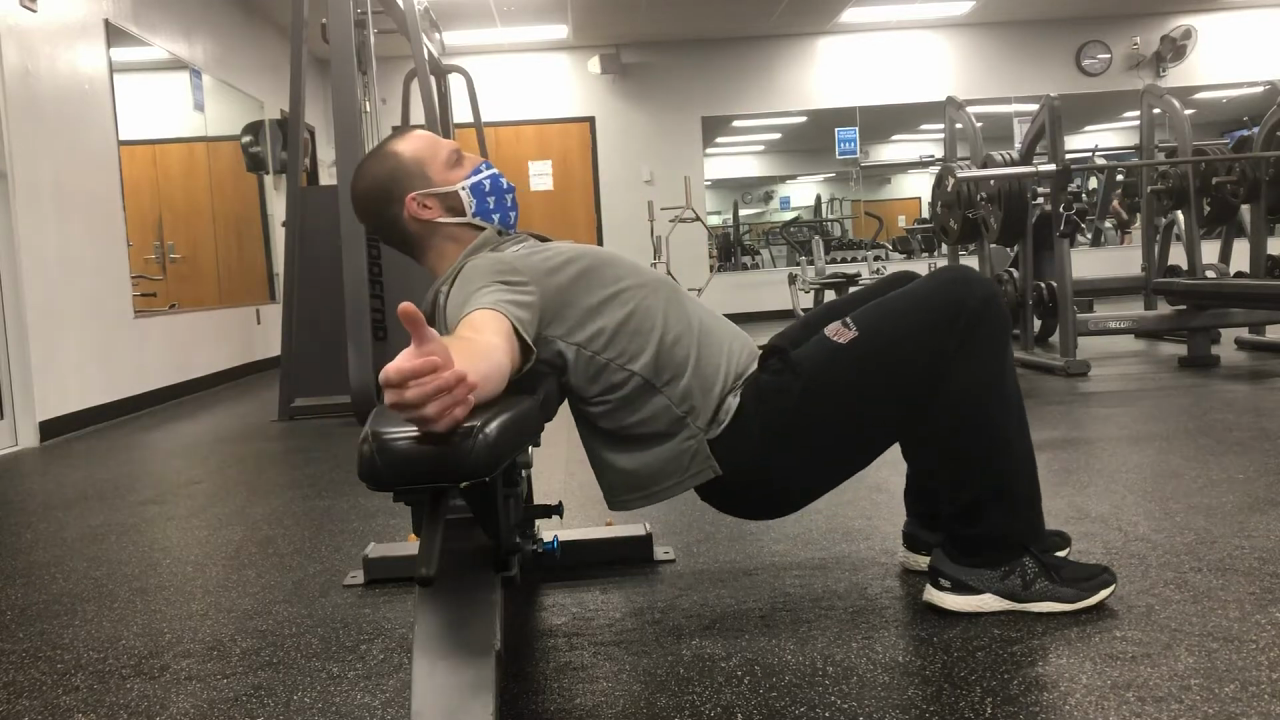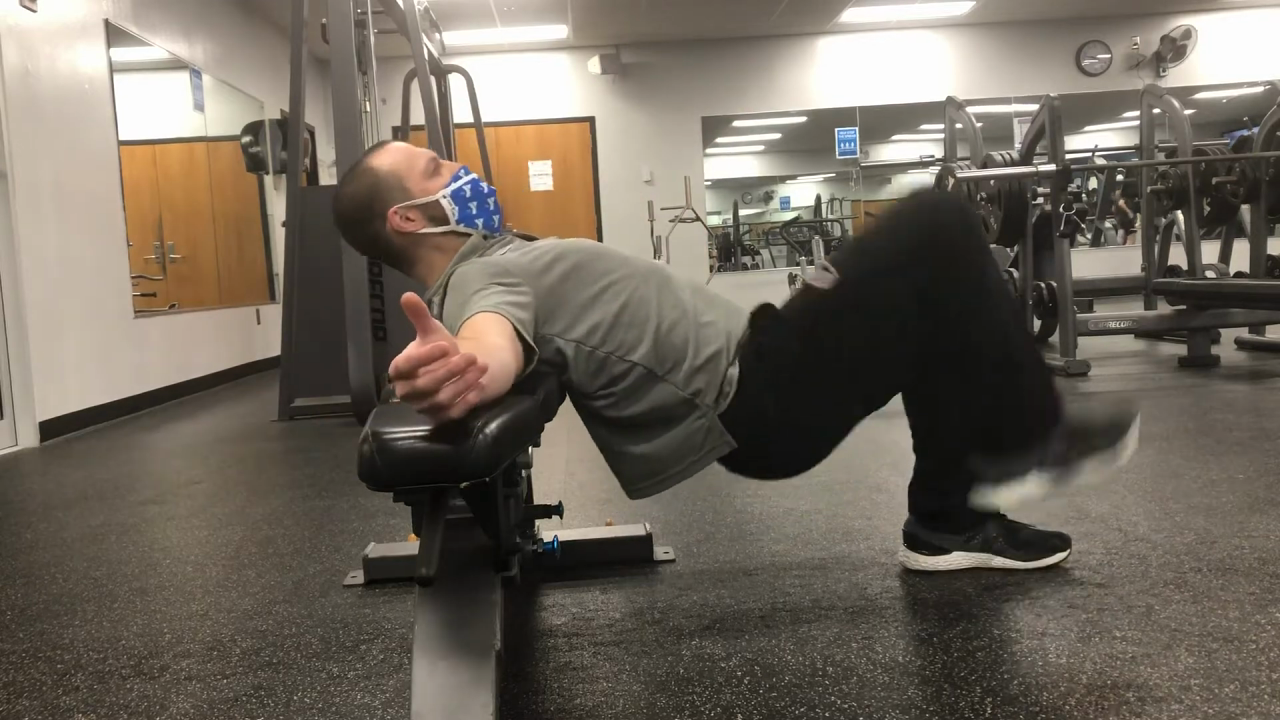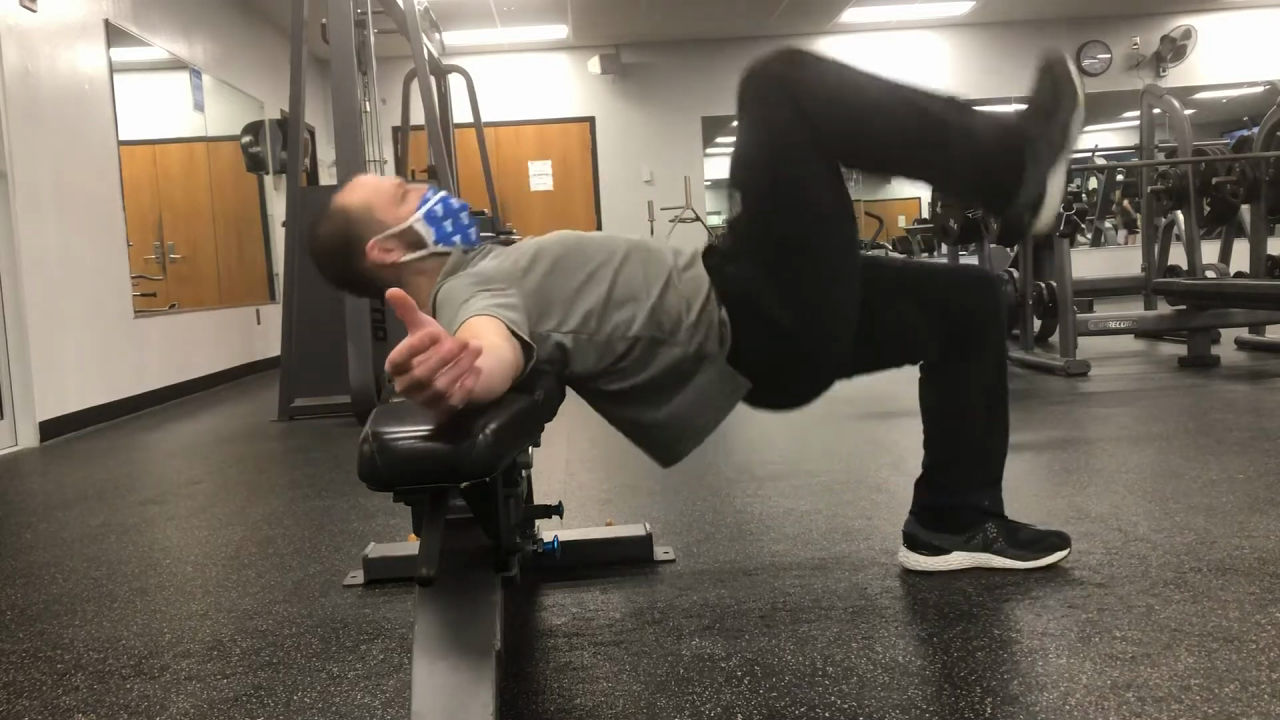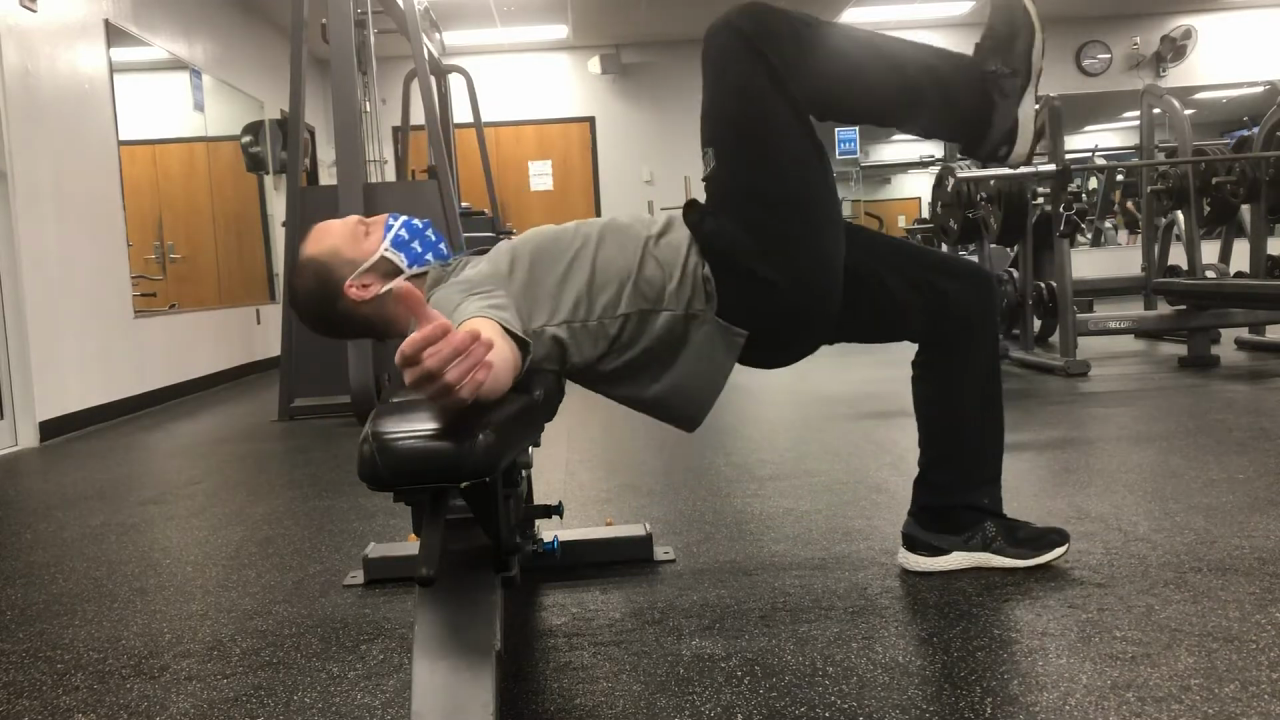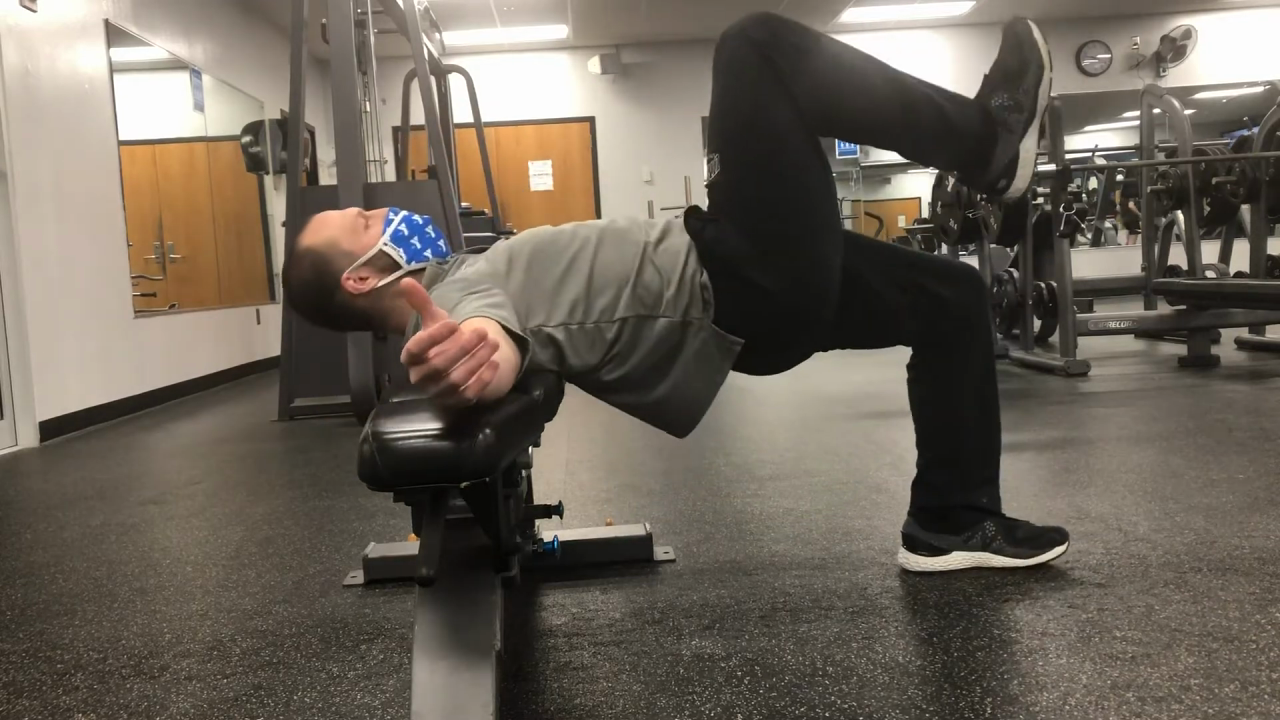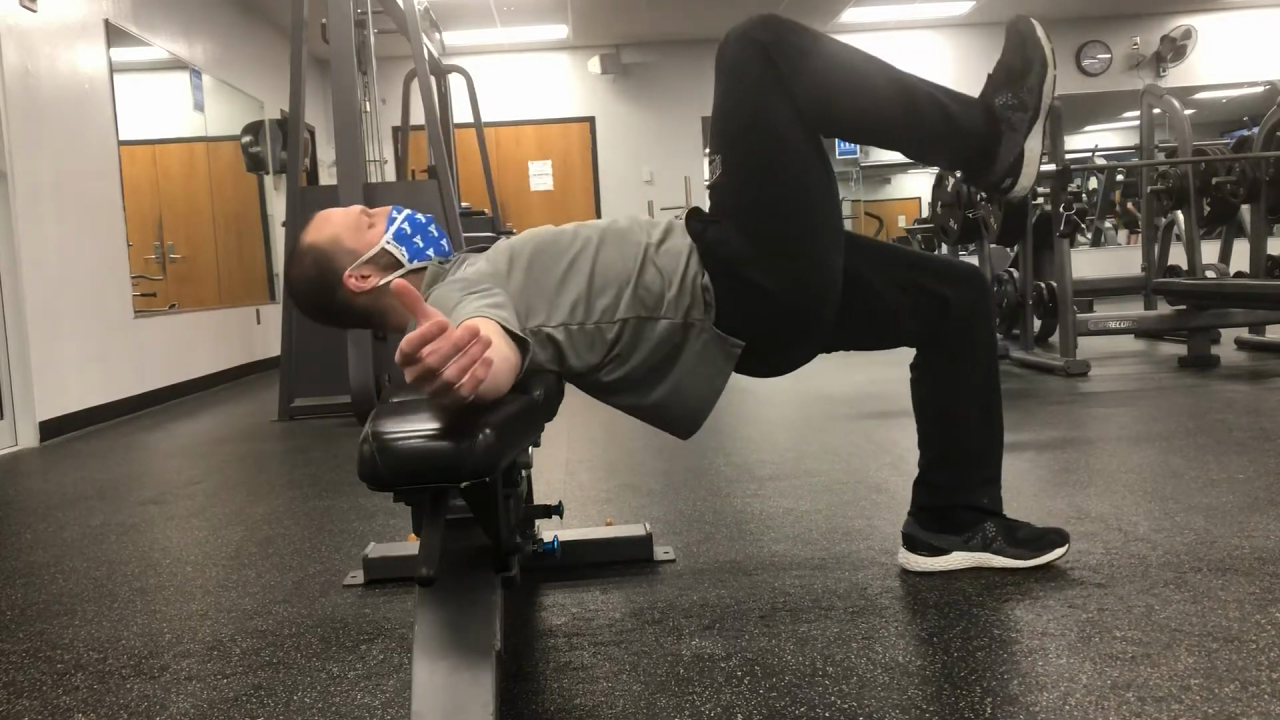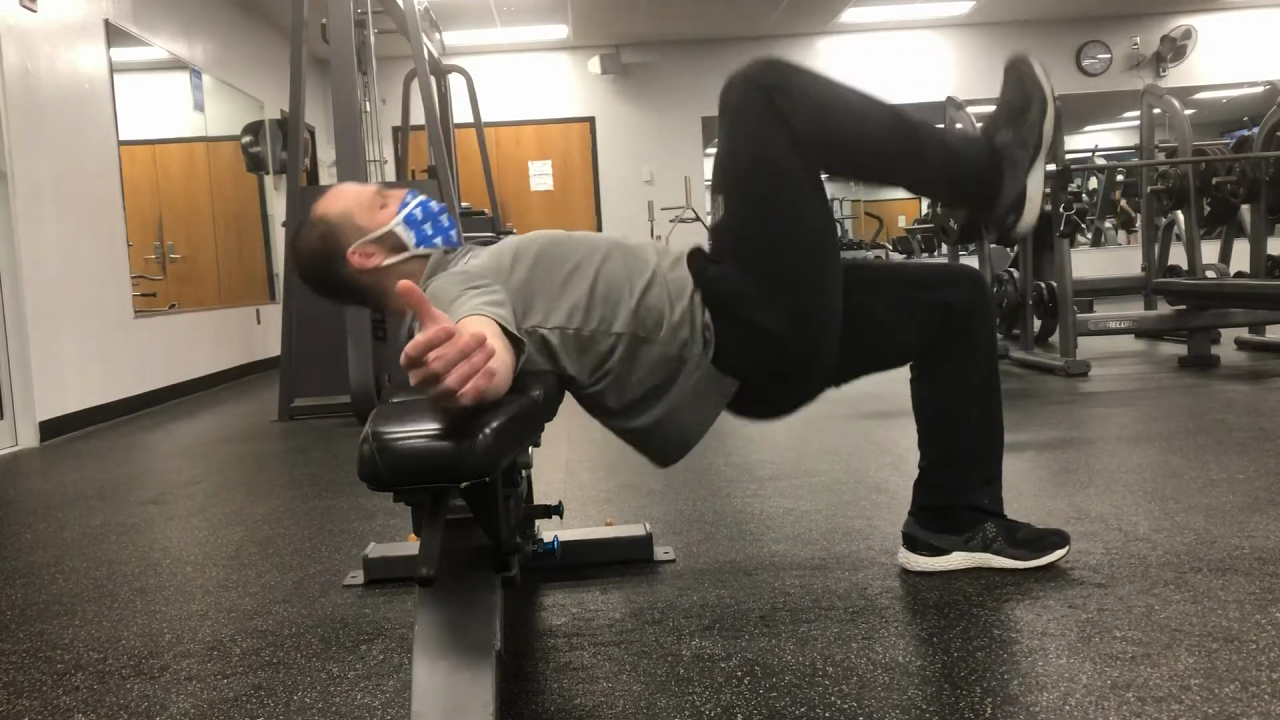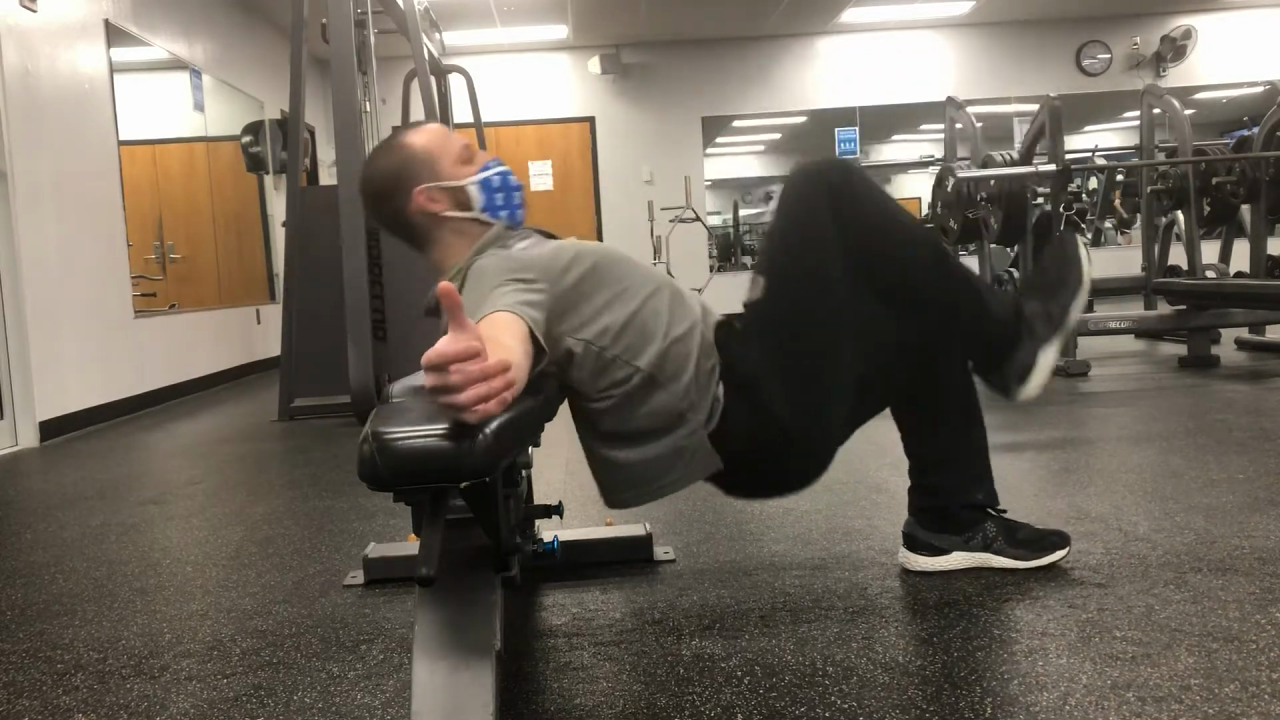
dt=0.3s
person 1, frame 1
left shoulder: (499, 257)
right shoulder: (487, 281)
right elbow: (483, 346)
right wrist: (443, 375)
left hip: (746, 390)
right hip: (752, 434)
left knee: (914, 298)
right knee: (962, 304)
left ankle: (939, 525)
right ankle: (988, 558)
person 1, frame 2
left shoulder: (493, 261)
right shoulder: (479, 287)
right elbow: (492, 347)
right wrist: (454, 369)
left hip: (757, 379)
right hip: (764, 396)
left knee: (936, 314)
right knee: (931, 228)
left ankle: (949, 523)
right ankle: (1019, 448)
person 1, frame 3
left shoulder: (477, 270)
right shoulder: (469, 296)
right elbow: (491, 350)
right wrist: (454, 368)
left hip: (764, 318)
right hip: (761, 323)
left knee: (966, 300)
right knee: (784, 82)
left ankle: (955, 523)
right ankle: (1012, 176)
person 1, frame 4
left shoulder: (463, 281)
right shoulder: (458, 306)
right elbow: (490, 348)
right wrist: (461, 366)
left hip: (762, 279)
right hip: (750, 277)
left knee: (960, 292)
left ankle: (952, 523)
right ankle: (983, 108)
person 1, frame 5
left shoulder: (461, 280)
right shoulder: (458, 301)
right elbow: (499, 355)
right wrist: (461, 365)
left hip: (750, 284)
right hip: (745, 284)
left knee: (951, 296)
right knee: (758, 45)
left ankle: (951, 522)
right ankle: (983, 140)
person 1, frame 6
left shoulder: (460, 278)
right shoulder: (458, 299)
right elbow: (495, 349)
right wrist: (462, 361)
left hip: (757, 286)
right hip: (750, 289)
left knee: (956, 297)
right knee: (759, 47)
left ankle: (952, 522)
right ankle: (989, 142)
person 1, frame 7
left shoulder: (462, 272)
right shoulder: (453, 295)
right elbow: (486, 348)
right wrist: (465, 361)
left hip: (755, 326)
right hip: (752, 328)
left knee: (955, 300)
right knee: (763, 91)
left ankle: (952, 522)
right ankle: (990, 179)
person 1, frame 8
left shoulder: (503, 257)
right shoulder: (500, 273)
right elbow: (503, 344)
right wrist: (478, 368)
left hip: (746, 413)
right hip: (760, 420)
left knee: (915, 321)
right knee: (826, 188)
left ankle: (952, 521)
right ankle: (1008, 334)
